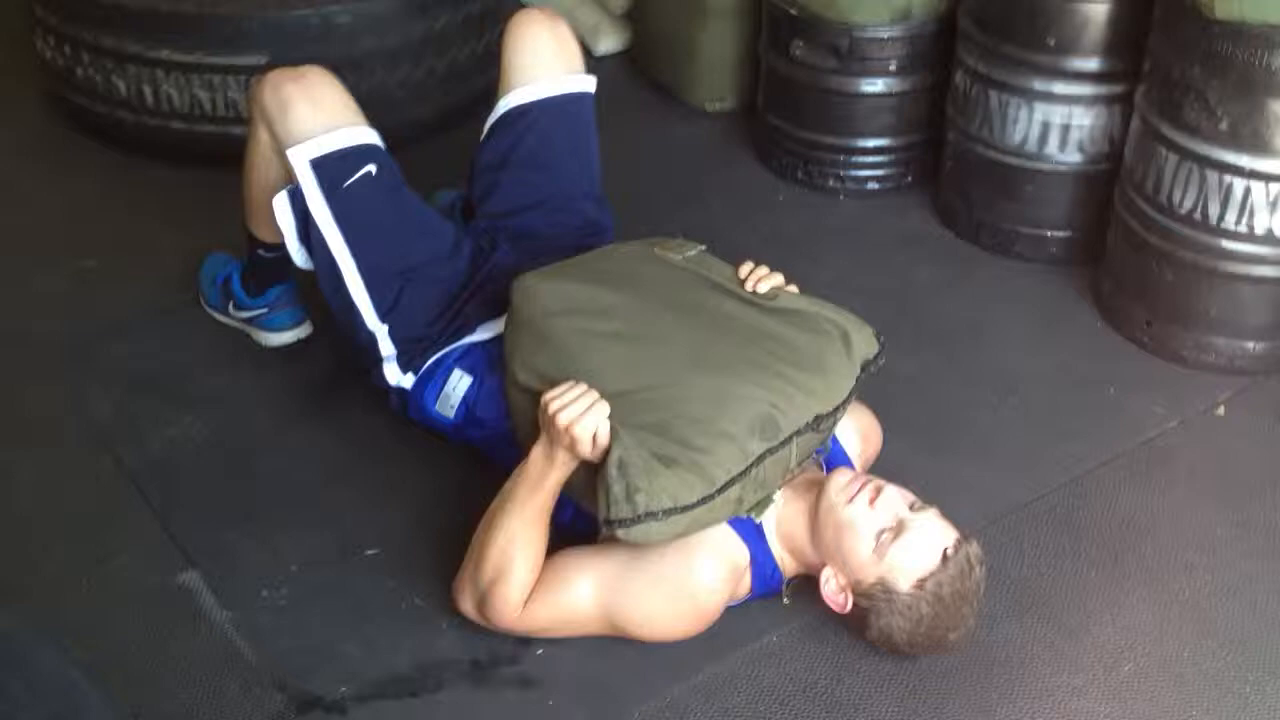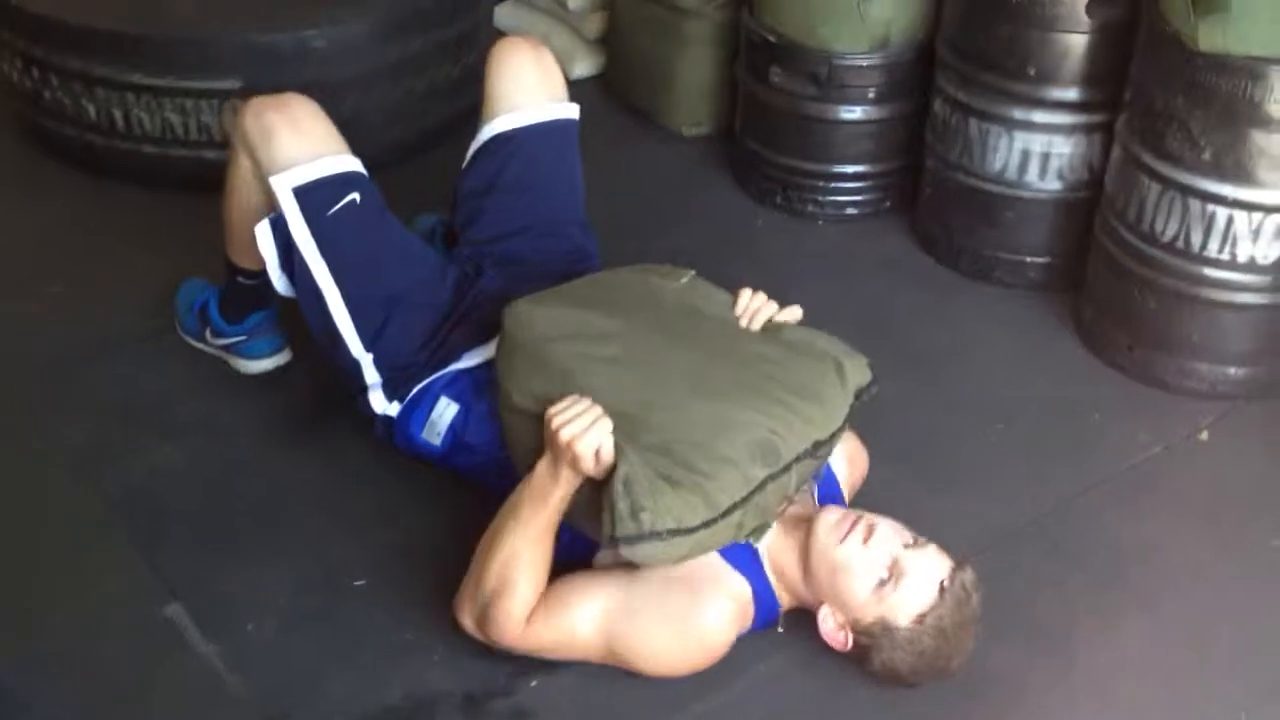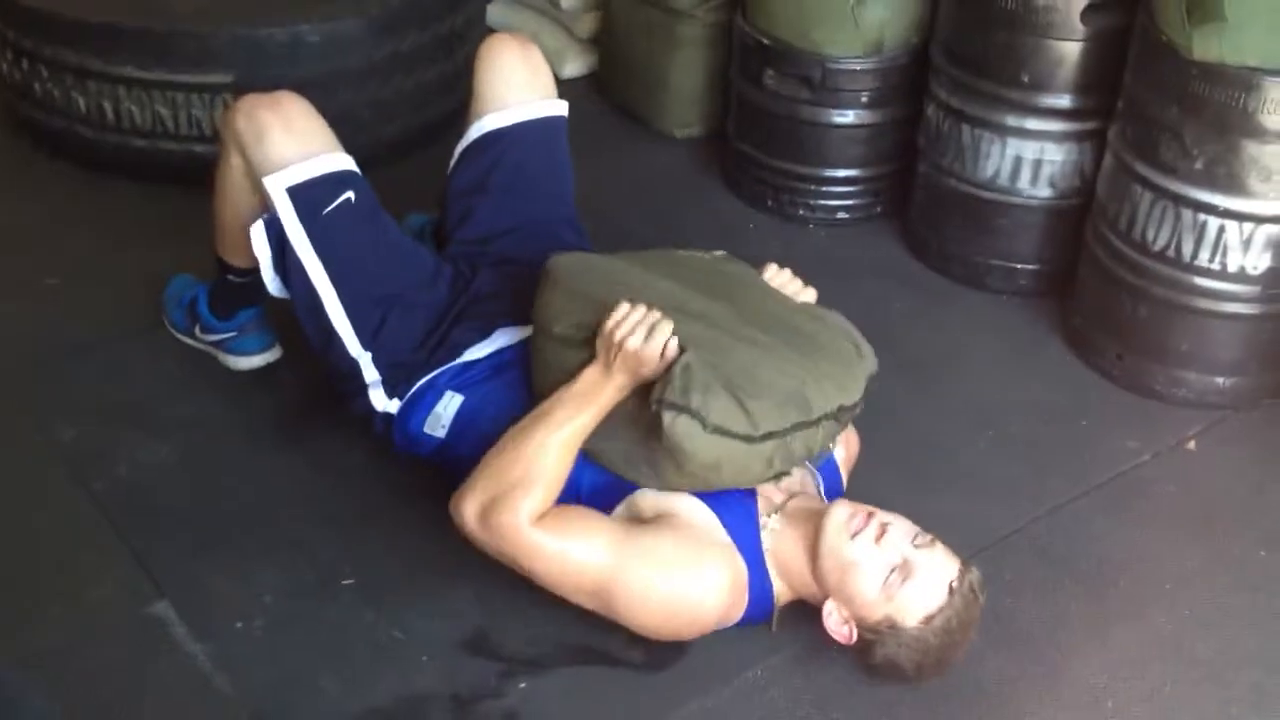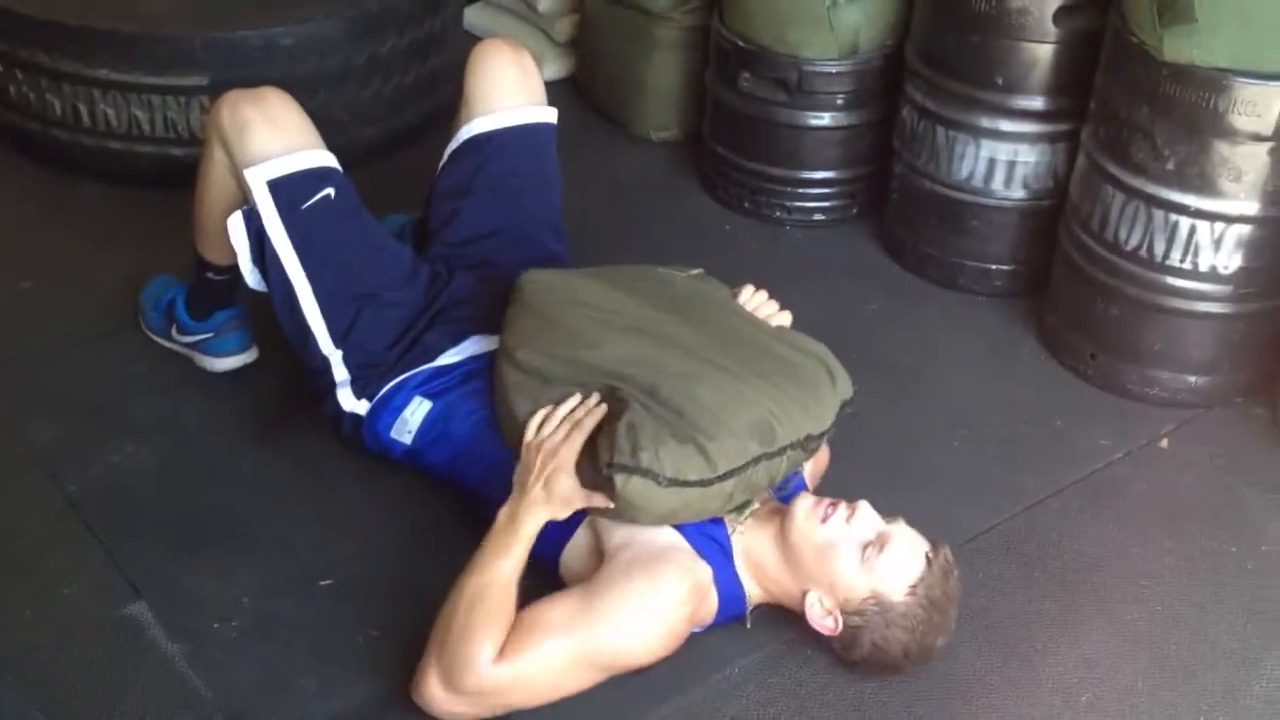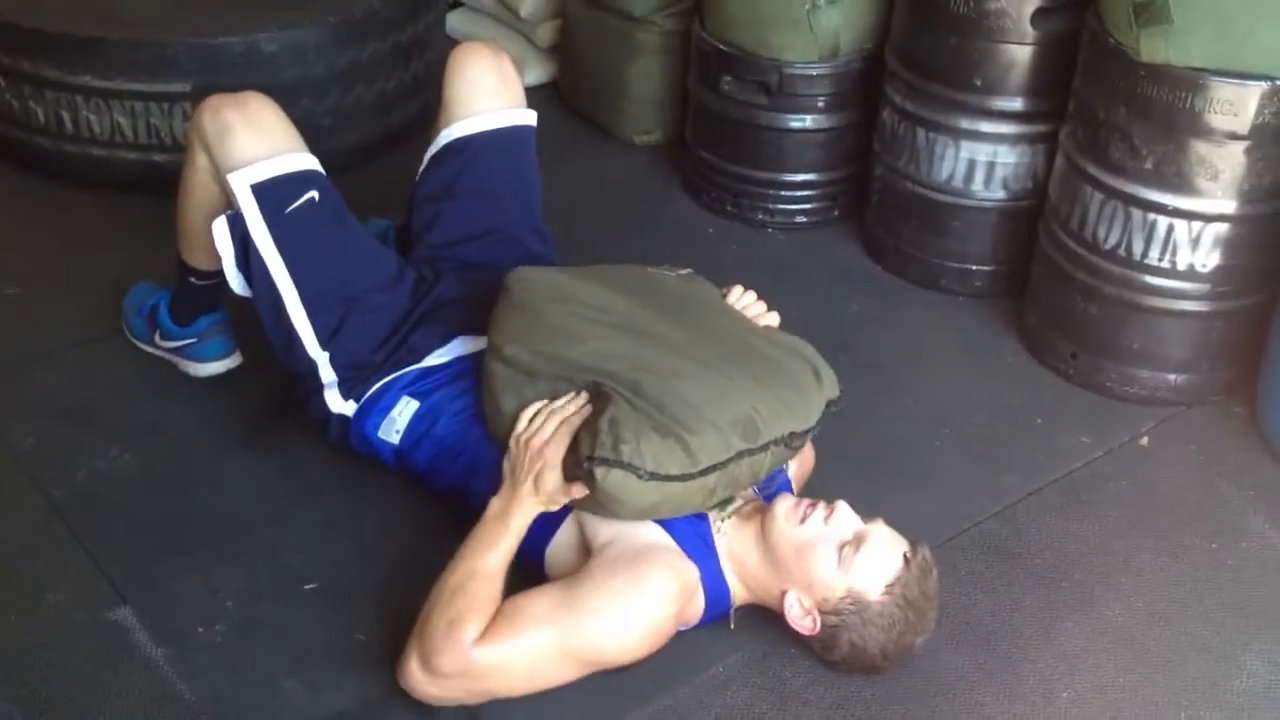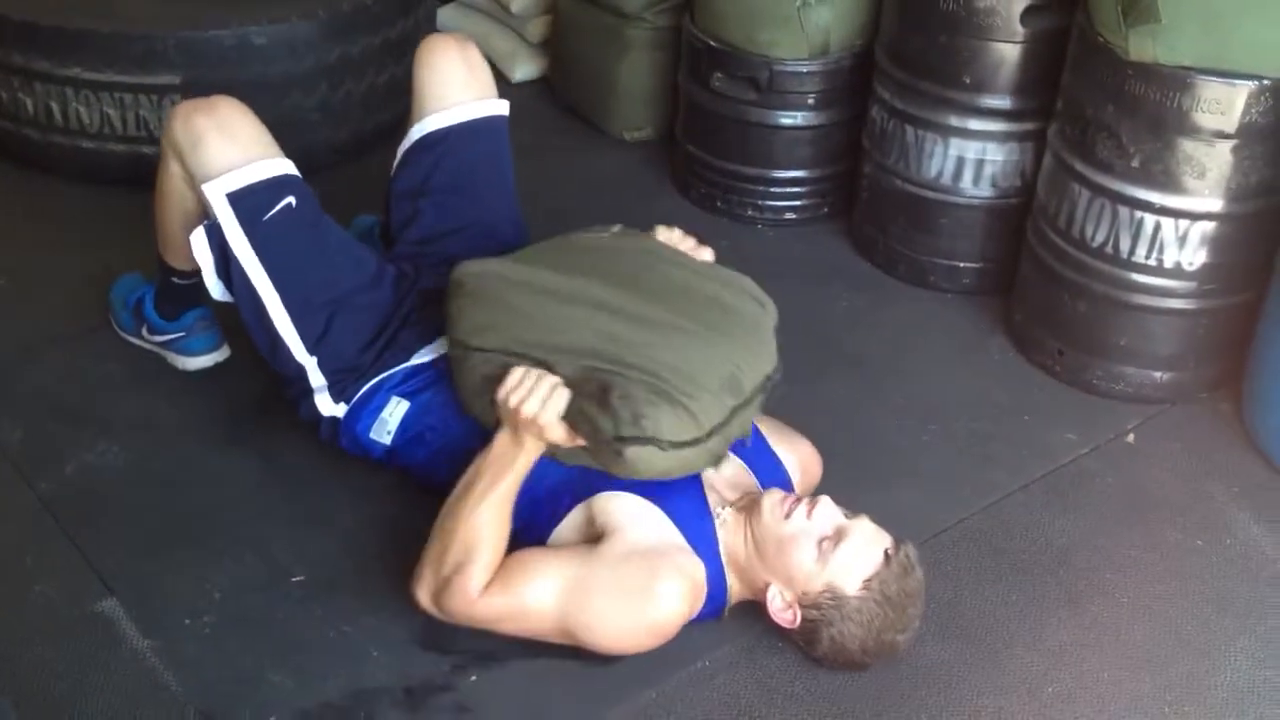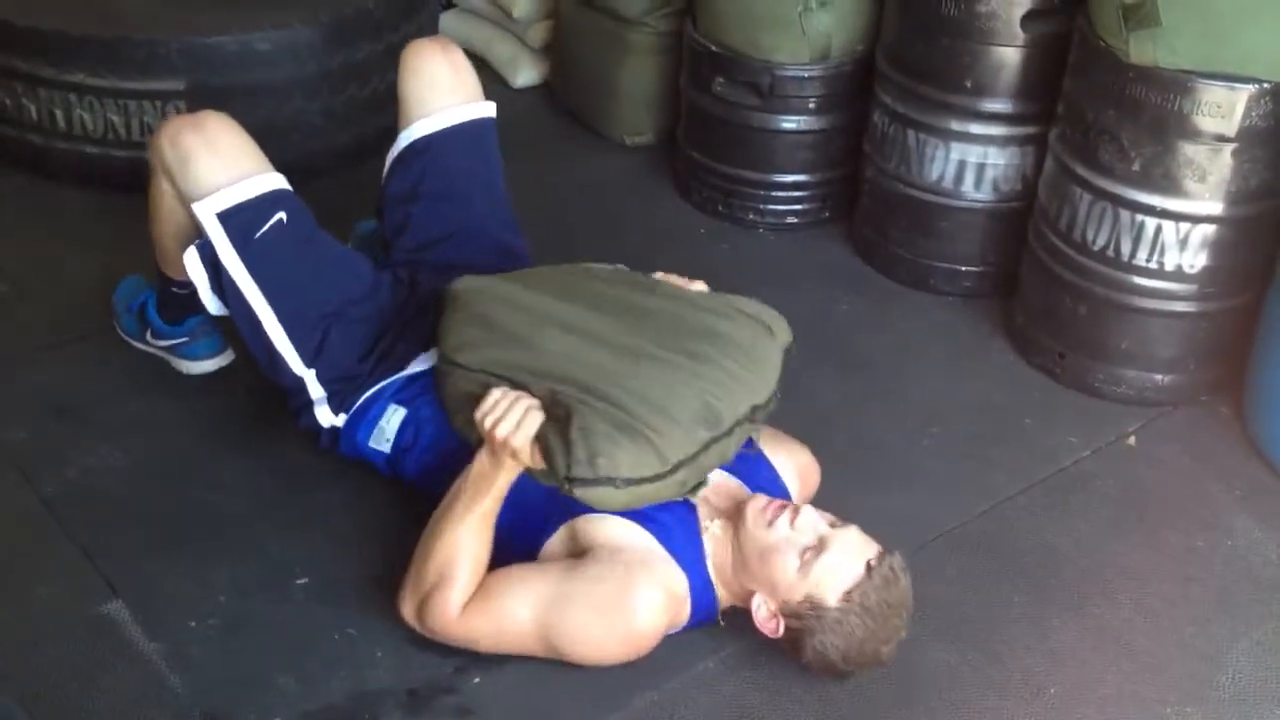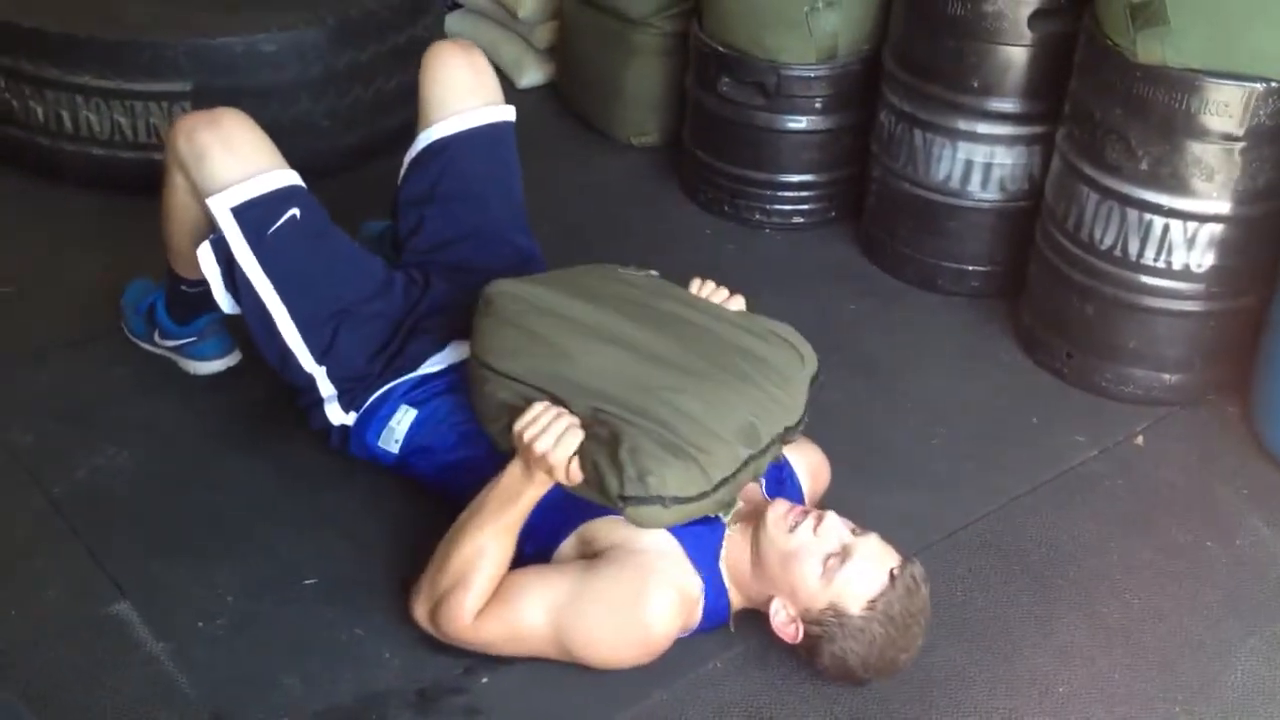
dt=0.5s
person 1, frame 1
left shoulder: (701, 579)
right shoulder: (847, 440)
left elbow: (485, 600)
left wrist: (555, 453)
left hip: (446, 341)
left knee: (292, 92)
left ankle: (261, 291)
right ankle: (473, 216)
person 1, frame 2
left shoulder: (701, 617)
right shoulder: (834, 466)
left elbow: (485, 613)
left wrist: (557, 469)
right wrist: (766, 341)
left hip: (433, 370)
left knee: (275, 119)
right knee: (518, 56)
left ankle: (240, 317)
right ankle: (460, 246)
person 1, frame 3
left shoulder: (700, 582)
right shoulder: (825, 451)
left elbow: (486, 515)
left wrist: (604, 379)
left hip: (424, 369)
right hip: (539, 308)
left knee: (263, 118)
right knee: (508, 50)
left ankle: (229, 315)
right ankle: (446, 248)
person 1, frame 4
left shoulder: (668, 595)
right shoulder: (793, 468)
left wrist: (524, 506)
left hip: (400, 369)
right hip: (518, 306)
left knee: (249, 114)
right knee: (500, 59)
left ankle: (206, 317)
right ankle: (431, 247)
person 1, frame 5
left shoulder: (654, 594)
right shoulder: (777, 471)
left elbow: (432, 668)
left wrist: (519, 498)
left hip: (388, 374)
right hip: (502, 312)
left knee: (232, 119)
right knee: (477, 59)
left ankle: (188, 319)
right ankle: (410, 253)
person 1, frame 6
left shoulder: (654, 594)
right shoulder: (788, 464)
left elbow: (444, 590)
left wrist: (520, 439)
left hip: (376, 373)
left knee: (203, 124)
right knee: (446, 53)
left ankle: (174, 315)
right ankle: (396, 255)
person 1, frame 7
left shoulder: (641, 604)
right shoulder: (787, 472)
left elbow: (429, 608)
left wrist: (498, 459)
left hip: (374, 384)
left knee: (193, 140)
right knee: (431, 57)
left ankle: (176, 320)
right ankle: (391, 258)
person 1, frame 8
left shoulder: (653, 605)
right shoulder: (799, 471)
left elbow: (442, 609)
left wrist: (529, 474)
left hip: (387, 382)
left knee: (207, 136)
right knee: (454, 60)
left ankle: (185, 320)
right ankle: (404, 261)
